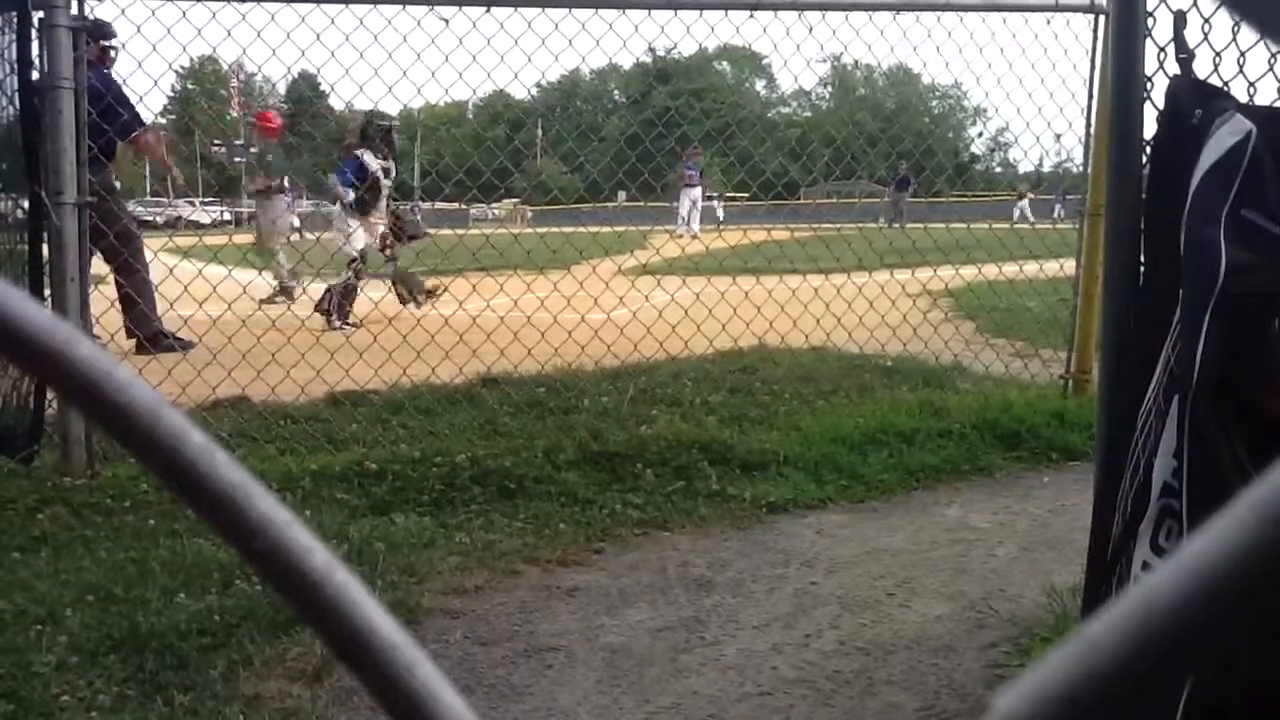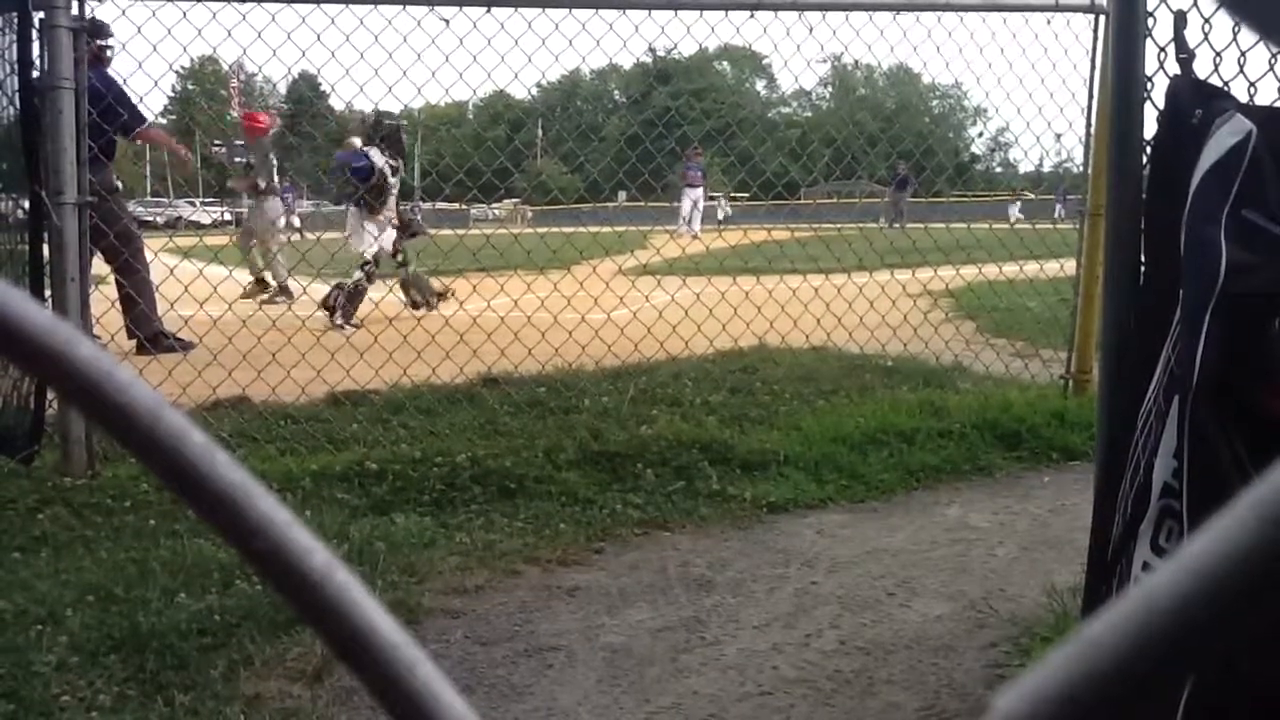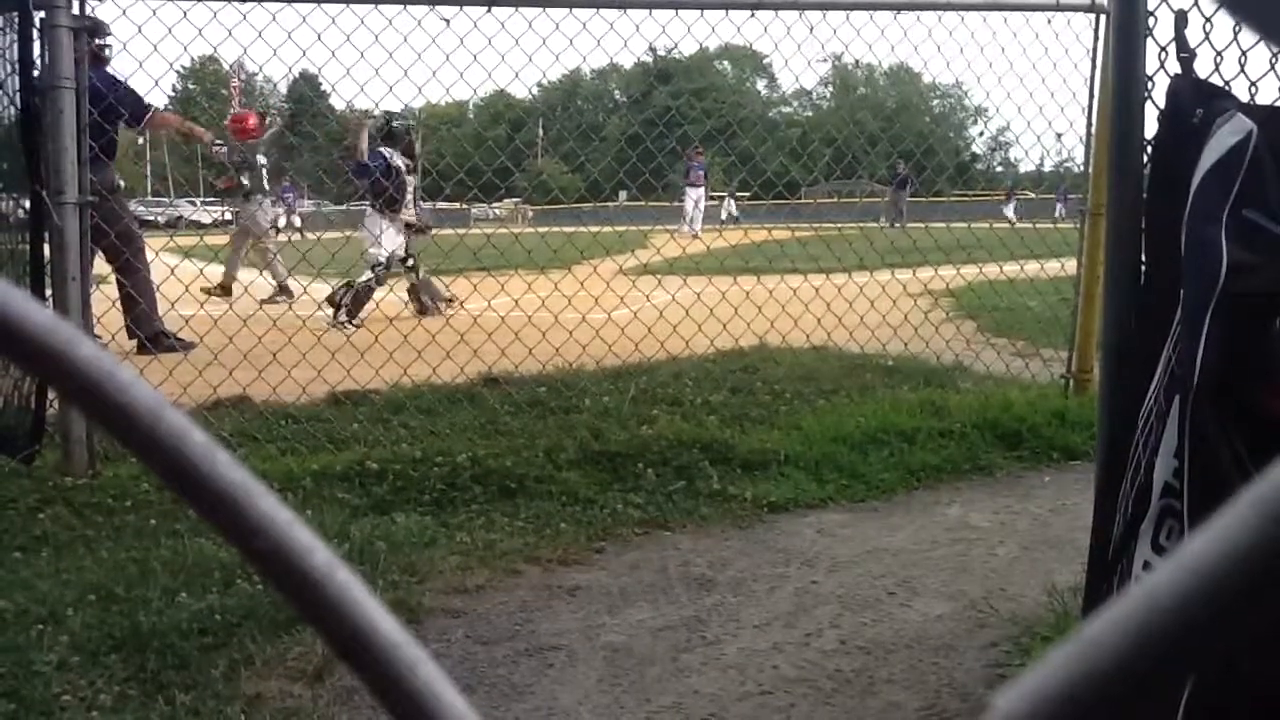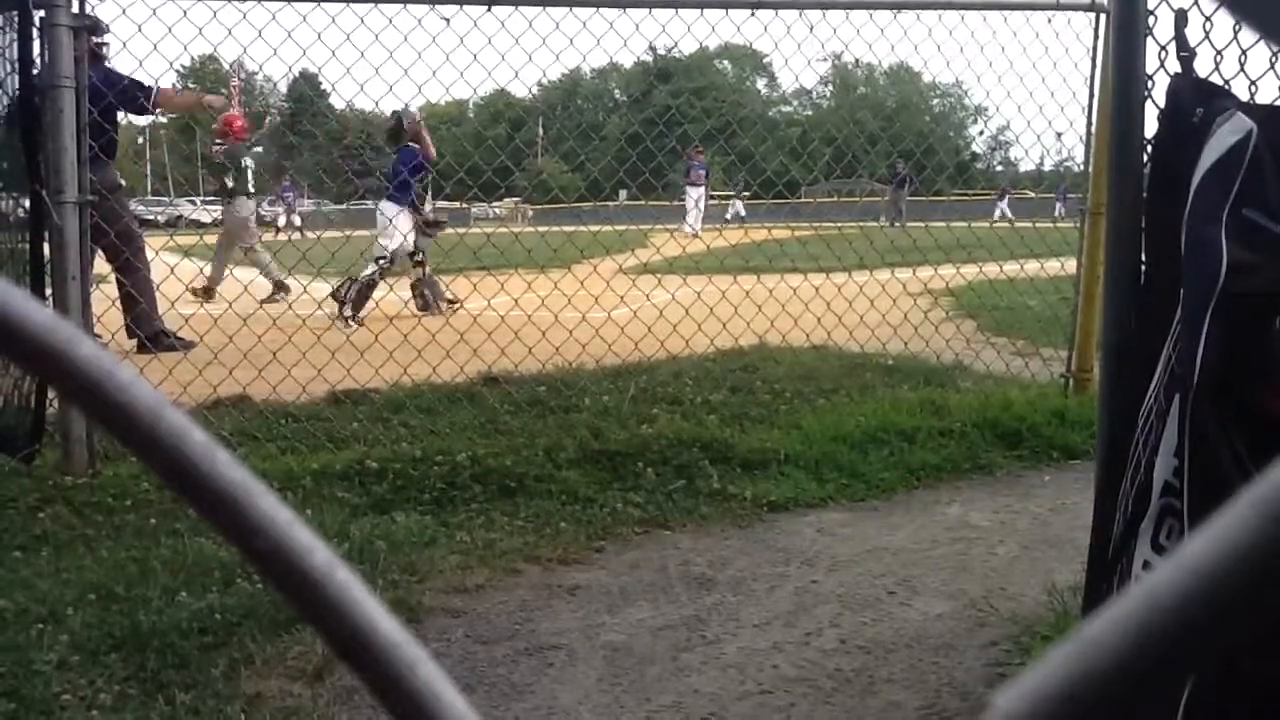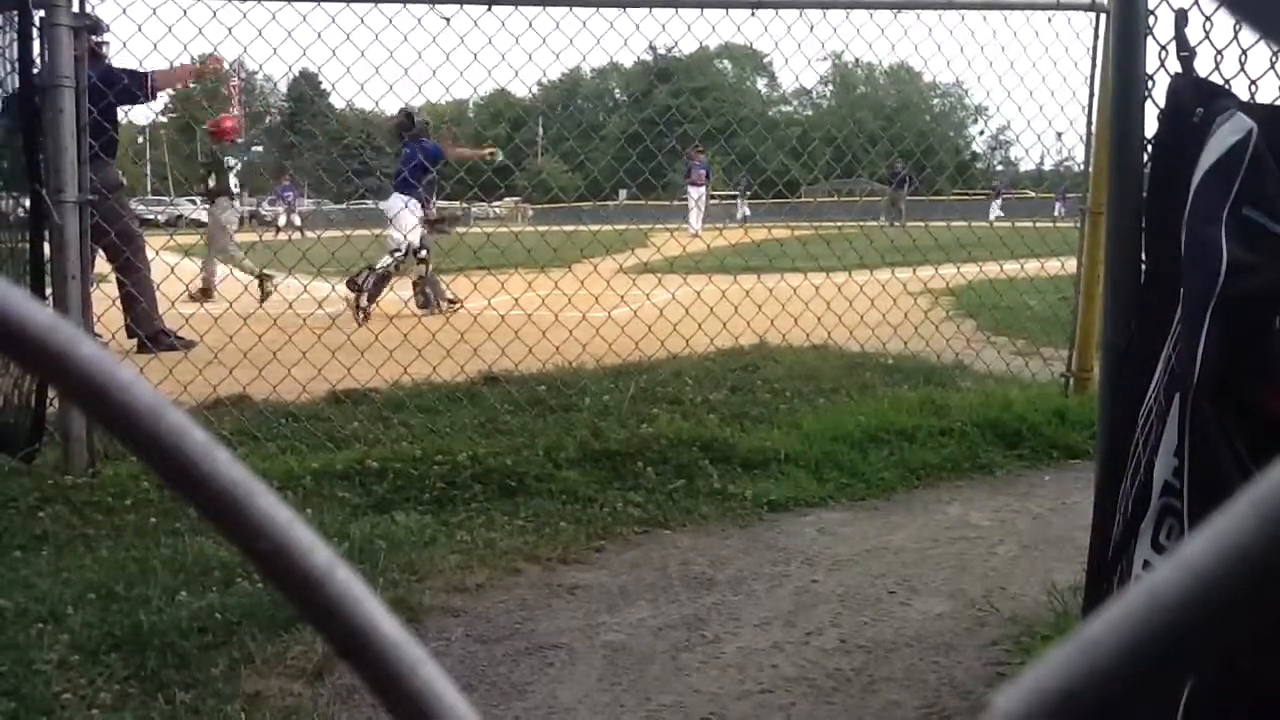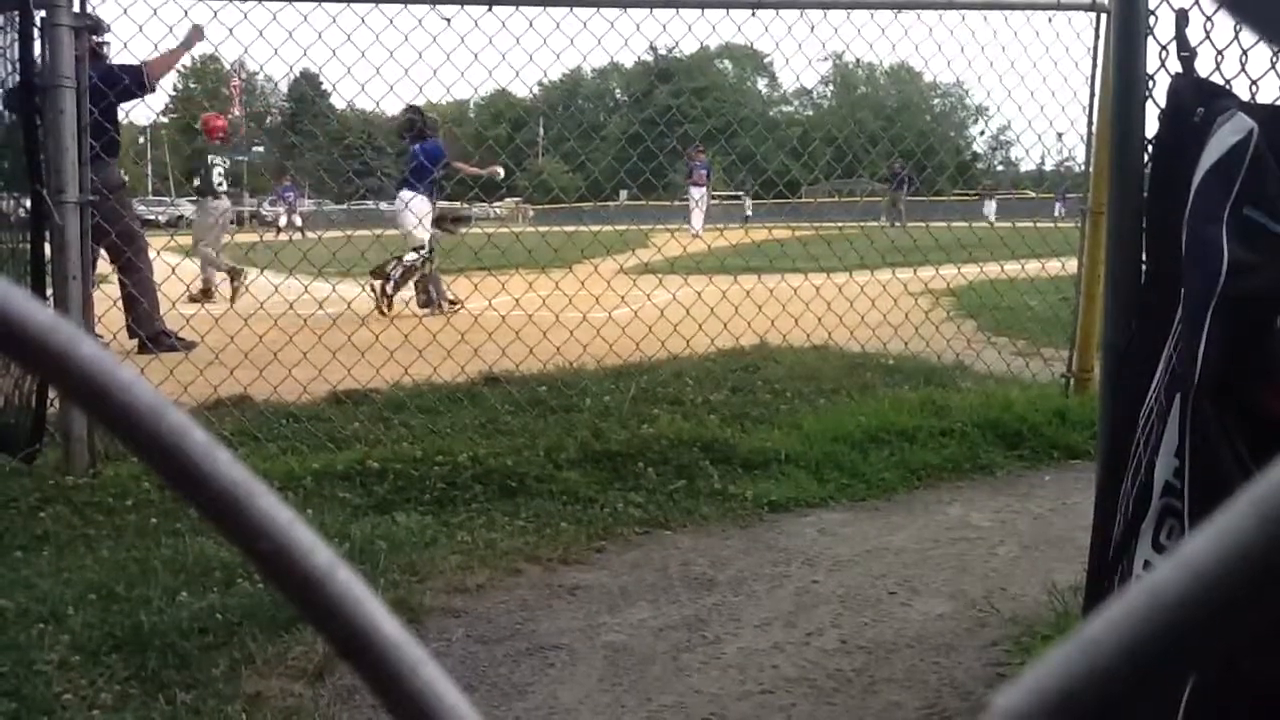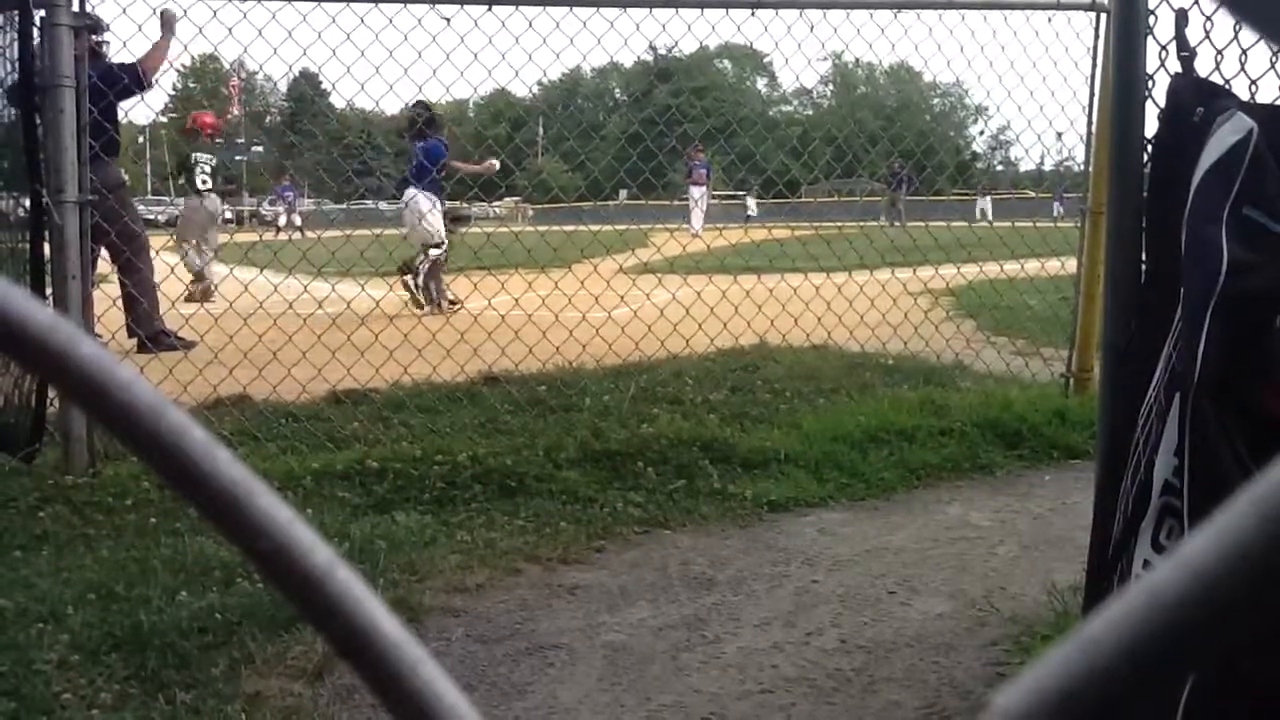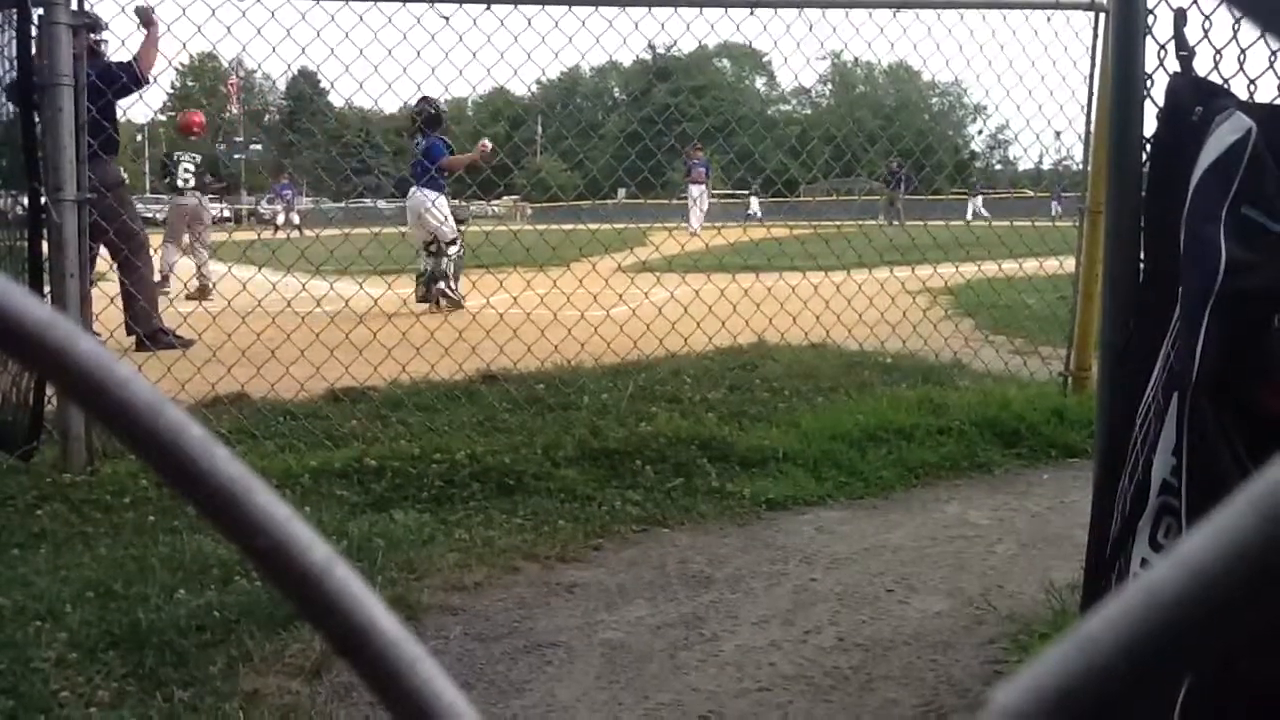
dt=0.1s
person 1, frame 1
right shoulder: (100, 83)
right elbow: (136, 133)
right wrist: (168, 165)
right hip: (93, 183)
right knee: (129, 256)
right ankle: (149, 334)
person 1, frame 2
right shoulder: (99, 83)
right elbow: (139, 127)
right wrist: (177, 148)
right hip: (94, 183)
right knee: (129, 256)
right ankle: (150, 335)
person 1, frame 3
right shoulder: (100, 81)
right elbow: (148, 116)
right wrist: (191, 129)
right hip: (95, 182)
right knee: (130, 256)
right ankle: (151, 335)
person 1, frame 4
right shoulder: (99, 78)
right elbow: (156, 98)
right wrist: (203, 100)
right hip: (97, 180)
right knee: (130, 255)
right ankle: (151, 334)
person 1, frame 5
right shoulder: (97, 75)
right elbow: (151, 83)
right wrist: (199, 67)
right hip: (97, 179)
right knee: (130, 254)
right ankle: (151, 333)
person 1, frame 6
right shoulder: (97, 75)
right elbow: (149, 74)
right wrist: (185, 44)
right hip: (99, 179)
right knee: (132, 254)
right ankle: (151, 334)
person 1, frame 7
right shoulder: (96, 75)
right elbow: (144, 71)
right wrist: (167, 33)
right hip: (100, 178)
right knee: (132, 253)
right ankle: (151, 333)
person 1, frame 8
right shoulder: (91, 73)
right elbow: (141, 69)
right wrist: (152, 29)
right hip: (98, 177)
left knee: (79, 259)
right knee: (134, 253)
right ankle: (150, 331)
person 2, frame 1
left shoulder: (387, 161)
right shoulder: (359, 160)
right elbow: (338, 183)
right wrist: (344, 194)
left hip: (374, 219)
right hip: (354, 219)
right knee: (356, 265)
right ankle: (335, 314)
person 2, frame 2
left shoulder: (395, 160)
right shoulder: (368, 156)
right elbow: (340, 165)
right wrist: (350, 150)
left hip: (383, 219)
right hip: (363, 220)
left knee: (401, 258)
right knee: (367, 268)
right ankle: (338, 313)
person 2, frame 3
left shoulder: (403, 160)
right shoulder: (382, 156)
right elbow: (360, 162)
right wrist: (361, 132)
left hip: (396, 222)
right hip: (380, 221)
left knee: (410, 262)
right knee: (380, 269)
left ankle: (428, 302)
right ankle: (343, 310)
person 2, frame 4
left shoulder: (409, 154)
right shoulder: (409, 152)
right elbow: (431, 157)
right wrist: (420, 128)
left hip: (406, 215)
right hip: (395, 214)
left knee: (418, 258)
right knee: (382, 263)
left ankle: (434, 301)
right ankle: (346, 304)
person 2, frame 5
left shoulder: (412, 150)
right shoulder: (423, 147)
right elbow: (452, 153)
right wrist: (480, 153)
left hip: (408, 206)
right hip: (406, 206)
left knee: (421, 253)
right knee: (398, 254)
left ankle: (433, 299)
right ankle: (364, 290)
person 2, frame 6
left shoulder: (416, 148)
right shoulder: (430, 145)
right elbow: (450, 165)
right wrist: (485, 171)
left hip: (413, 203)
right hip: (415, 203)
left knee: (424, 251)
right knee: (420, 251)
left ankle: (436, 300)
right ankle: (385, 280)
person 2, frame 7
left shoulder: (420, 146)
right shoulder: (433, 144)
right elbow: (449, 165)
right wrist: (481, 168)
left hip: (415, 199)
right hip: (424, 200)
left knee: (432, 248)
right knee: (438, 246)
left ankle: (437, 299)
right ankle: (414, 277)
person 2, frame 8
left shoulder: (423, 143)
right shoulder: (435, 142)
left elbow: (449, 170)
right elbow: (448, 163)
left wrist: (473, 157)
right wrist: (474, 156)
left hip: (417, 198)
right hip: (430, 198)
left knee: (430, 248)
right knee: (453, 242)
left ankle: (434, 296)
right ankle: (444, 287)
person 3, frame 1
left shoulder: (269, 151)
right shoulder: (266, 149)
left elbow: (272, 179)
left wrist: (254, 187)
left hip: (275, 201)
right hip: (268, 202)
left knee: (274, 246)
right knee: (263, 244)
left ankle: (286, 289)
right ankle: (287, 281)
person 3, frame 2
left shoulder: (258, 150)
right shoulder: (263, 149)
left elbow: (256, 179)
left wrist: (236, 183)
left hip: (266, 203)
right hip: (262, 203)
left knee: (270, 247)
right knee: (244, 240)
left ankle: (284, 290)
right ankle: (260, 281)
person 3, frame 3
left shoulder: (243, 150)
right shoulder: (256, 150)
left elbow: (234, 178)
left wrist: (221, 182)
left hip: (255, 203)
right hip: (254, 203)
left knee: (266, 247)
right knee: (237, 245)
left ankle: (284, 289)
right ankle: (225, 286)
person 3, frame 4
left shoulder: (231, 151)
right shoulder: (244, 153)
left elbow: (222, 178)
left hip: (238, 205)
right hip: (243, 204)
left knee: (252, 248)
right knee: (222, 246)
left ankle: (280, 286)
right ankle: (210, 288)
person 3, frame 5
left shoulder: (216, 152)
right shoulder: (234, 155)
left elbow: (205, 173)
left hip: (222, 204)
right hip: (230, 204)
left knee: (225, 249)
right knee: (213, 247)
left ankle: (262, 277)
right ankle: (206, 288)
person 3, frame 6
left shoulder: (201, 150)
right shoulder: (226, 155)
left elbow: (190, 175)
right elbow: (230, 183)
left hip: (208, 203)
right hip: (224, 203)
left knee: (201, 247)
right knee: (212, 246)
left ankle: (232, 271)
right ankle: (206, 288)
person 3, frame 7
left shoulder: (189, 150)
right shoulder: (218, 154)
left elbow: (179, 173)
right elbow: (229, 184)
left hip: (194, 201)
right hip: (214, 201)
left knee: (184, 242)
right knee: (207, 246)
left ankle: (199, 276)
right ankle: (206, 287)
person 3, frame 8
left shoulder: (174, 149)
right shoulder: (207, 152)
left elbow: (165, 174)
right elbow: (220, 182)
left hip: (179, 200)
right hip: (200, 201)
left knee: (170, 241)
right knee: (200, 245)
left ankle: (165, 279)
right ankle: (205, 286)
